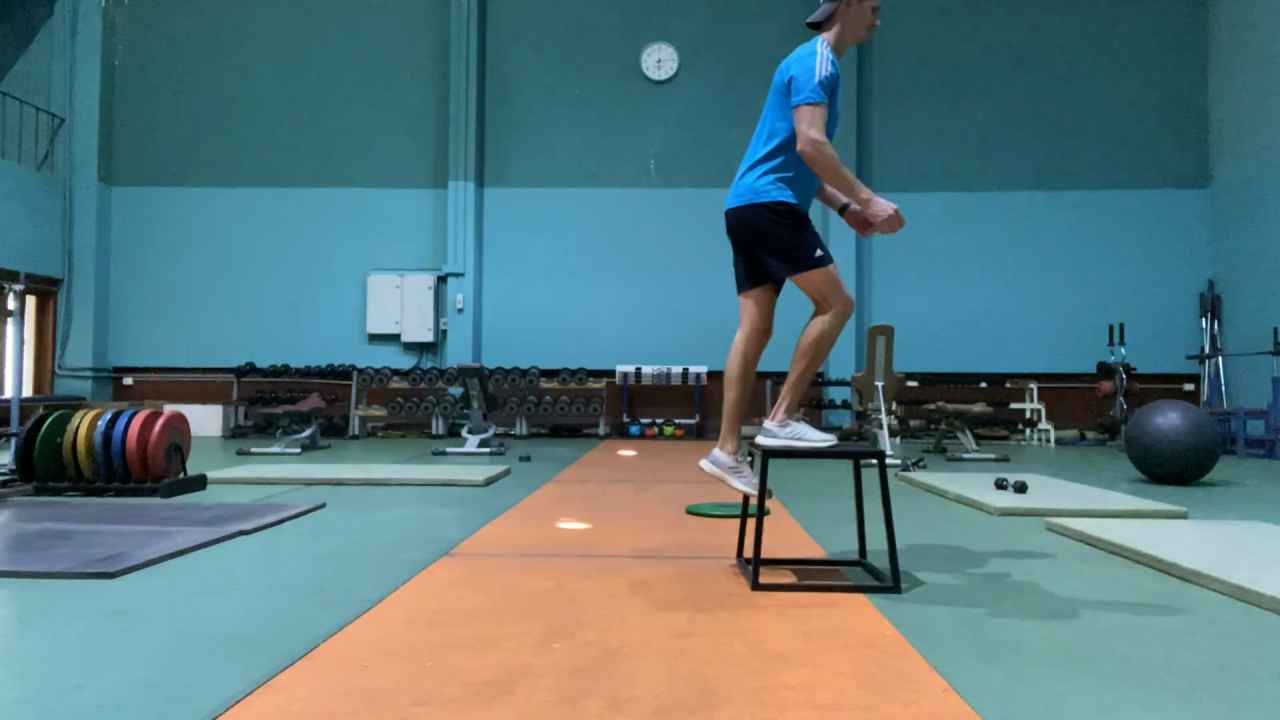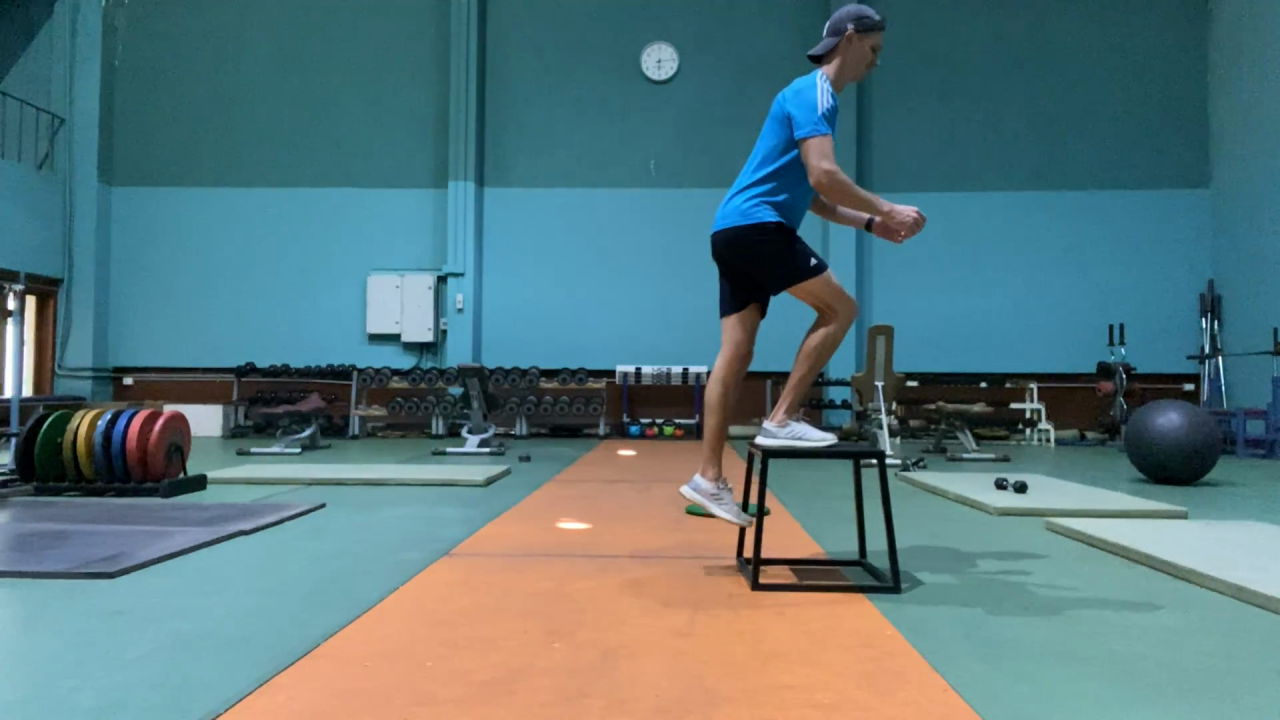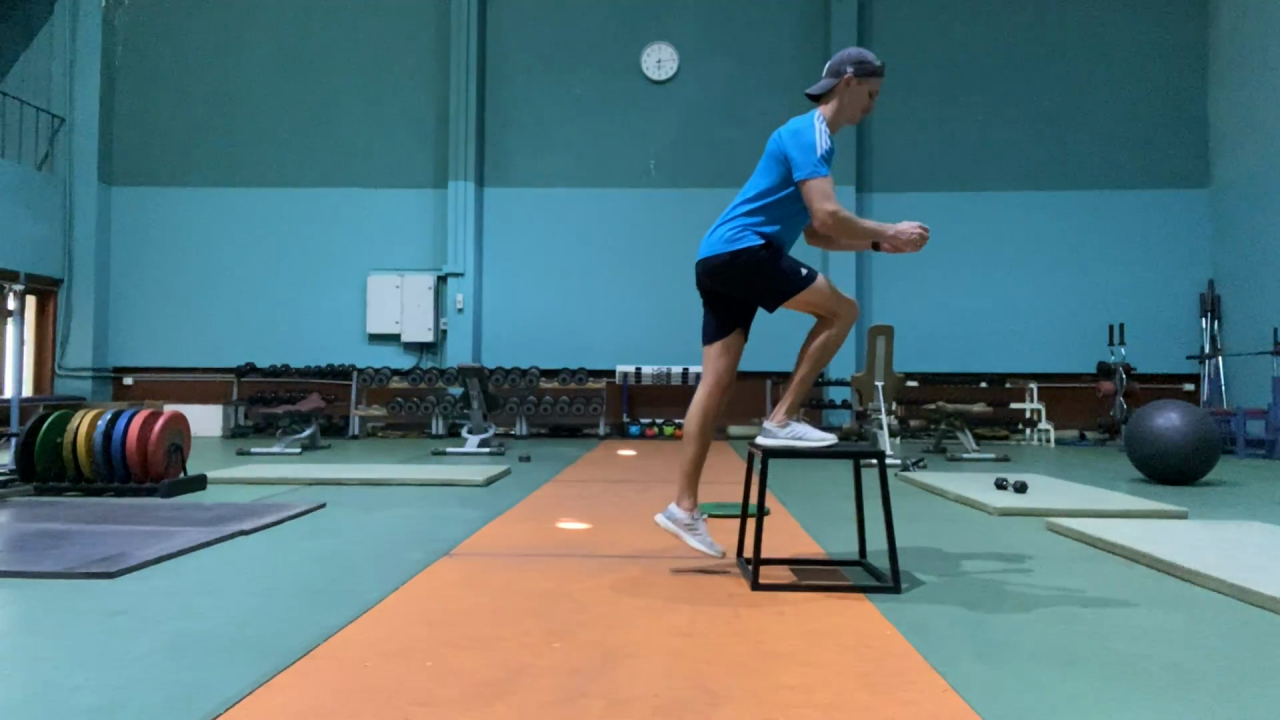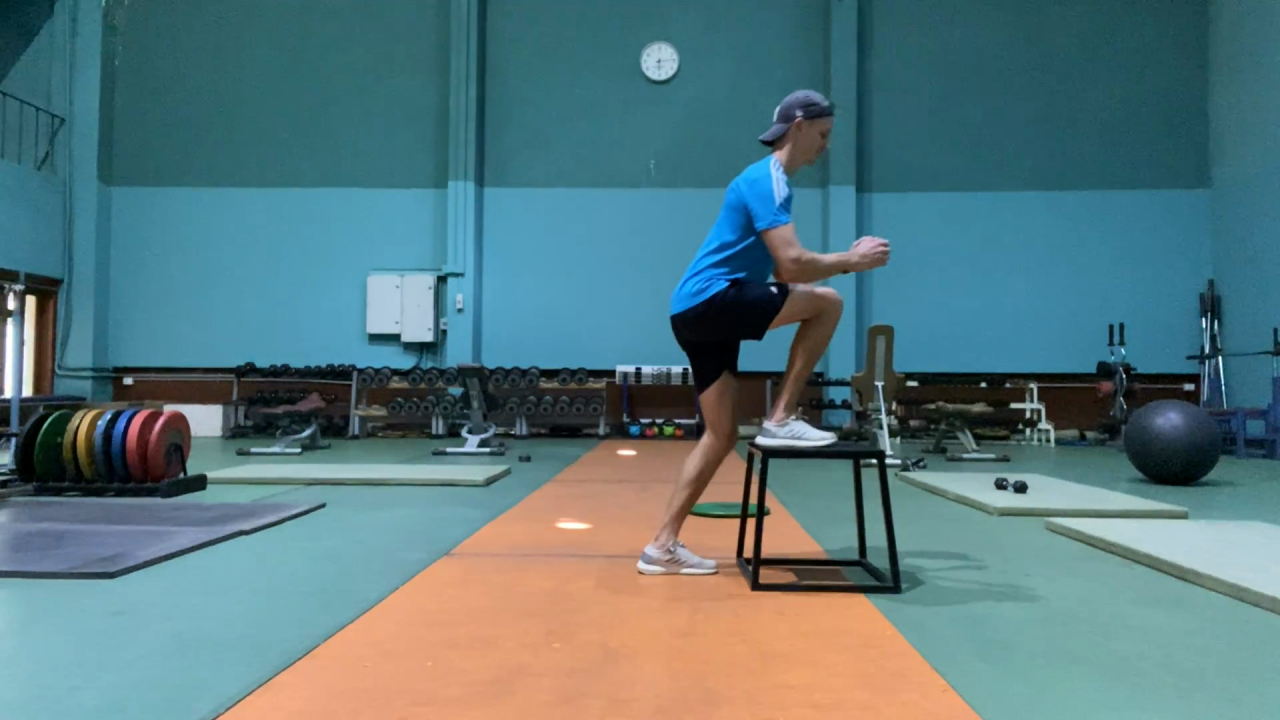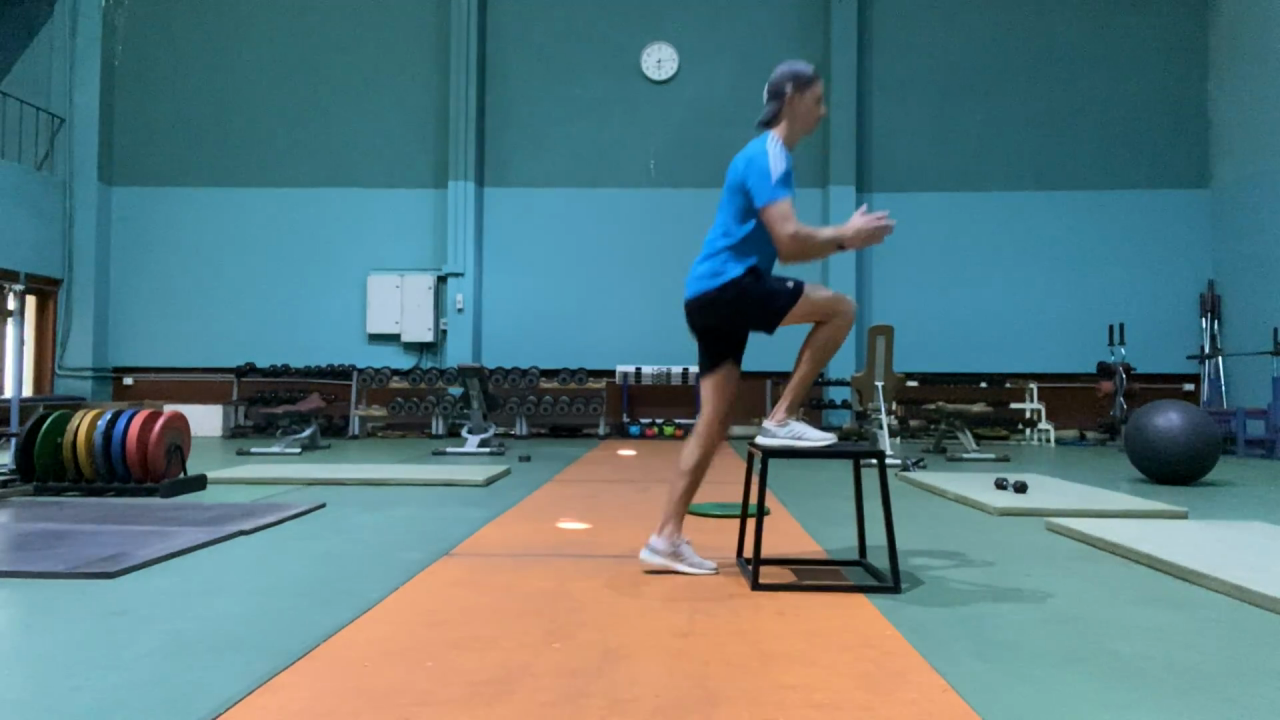
dt=0.5s
person 1, frame 1
left shoulder: (816, 64)
right shoulder: (816, 59)
right elbow: (809, 144)
left wrist: (845, 207)
right wrist: (867, 199)
left hip: (748, 207)
right hip: (766, 204)
left knee: (755, 328)
right knee: (835, 303)
left ankle: (727, 450)
right ankle: (781, 419)
person 1, frame 2
left shoulder: (814, 95)
right shoulder: (813, 92)
left elbow: (812, 195)
right elbow: (823, 176)
left wrist: (870, 223)
right wrist: (887, 210)
left hip: (734, 231)
right hip: (754, 225)
left knee: (735, 354)
right knee: (839, 309)
left ankle: (709, 478)
right ankle: (781, 420)
person 1, frame 3
left shoulder: (808, 135)
right shoulder: (809, 132)
left elbow: (815, 232)
right elbow: (828, 216)
left wrist: (877, 242)
right wrist: (888, 232)
left hip: (719, 261)
right hip: (739, 251)
left knee: (716, 384)
right knee: (841, 310)
left ankle: (684, 508)
right ankle: (781, 420)
person 1, frame 4
left shoulder: (767, 180)
right shoulder: (766, 179)
left elbow: (782, 270)
right elbow: (793, 263)
left wrist: (846, 260)
right wrist: (852, 259)
left hip: (697, 312)
right hip: (710, 301)
left knee: (720, 435)
right knee: (827, 304)
left ankle: (663, 546)
right ankle: (780, 420)
person 1, frame 5
left shoulder: (768, 154)
right shoulder: (769, 155)
left elbow: (782, 246)
right elbow: (789, 237)
left wrist: (841, 238)
right wrist: (844, 235)
left hip: (710, 294)
right hip: (727, 286)
left knee: (715, 419)
right knee: (839, 311)
left ankle: (667, 537)
right ankle: (781, 421)
